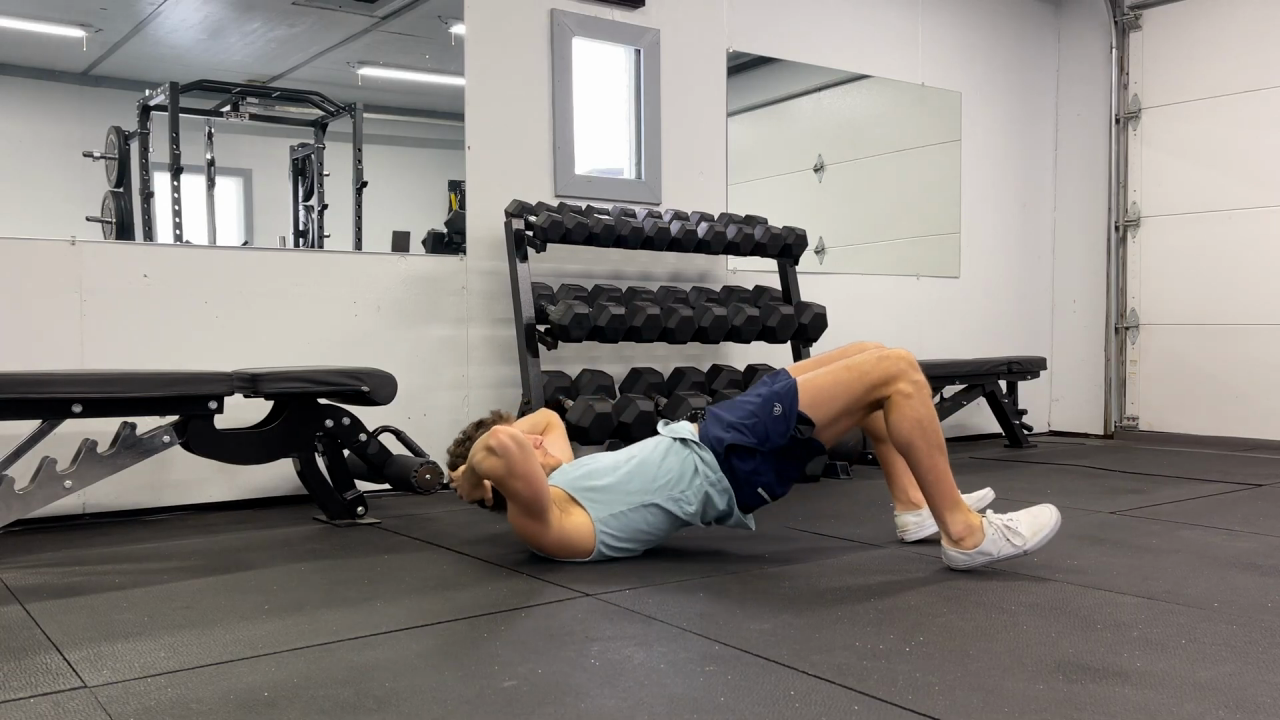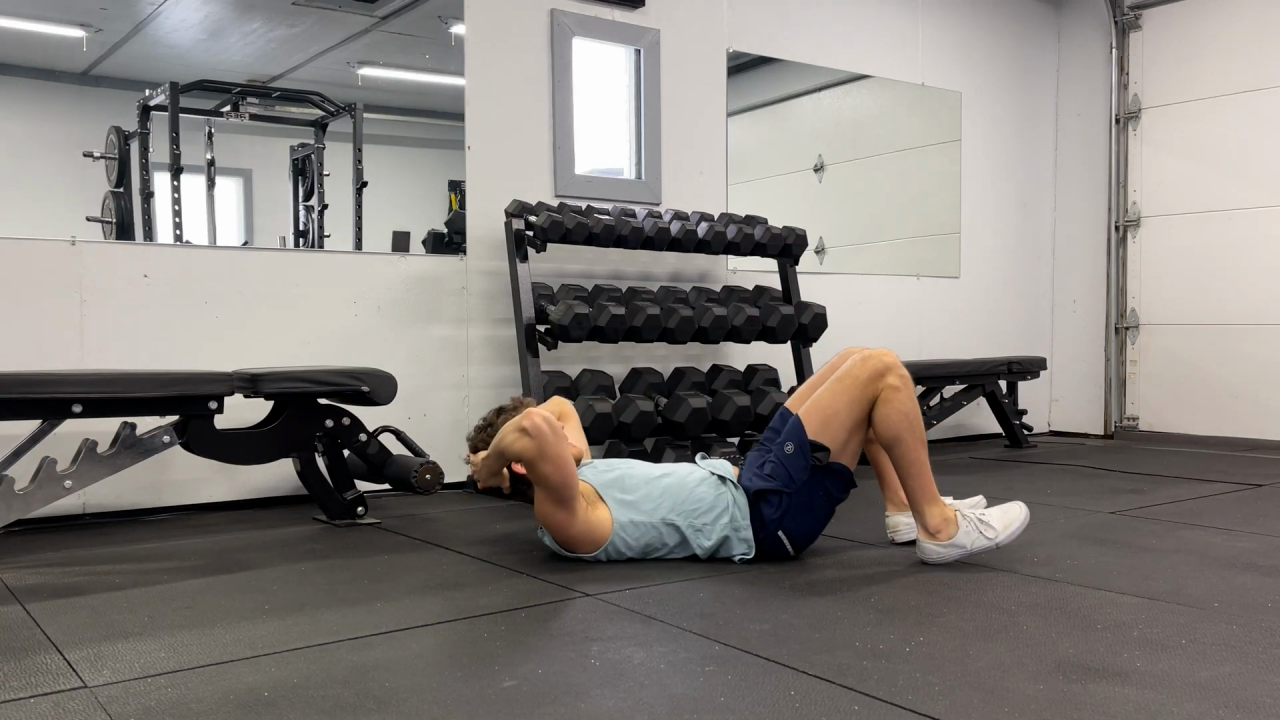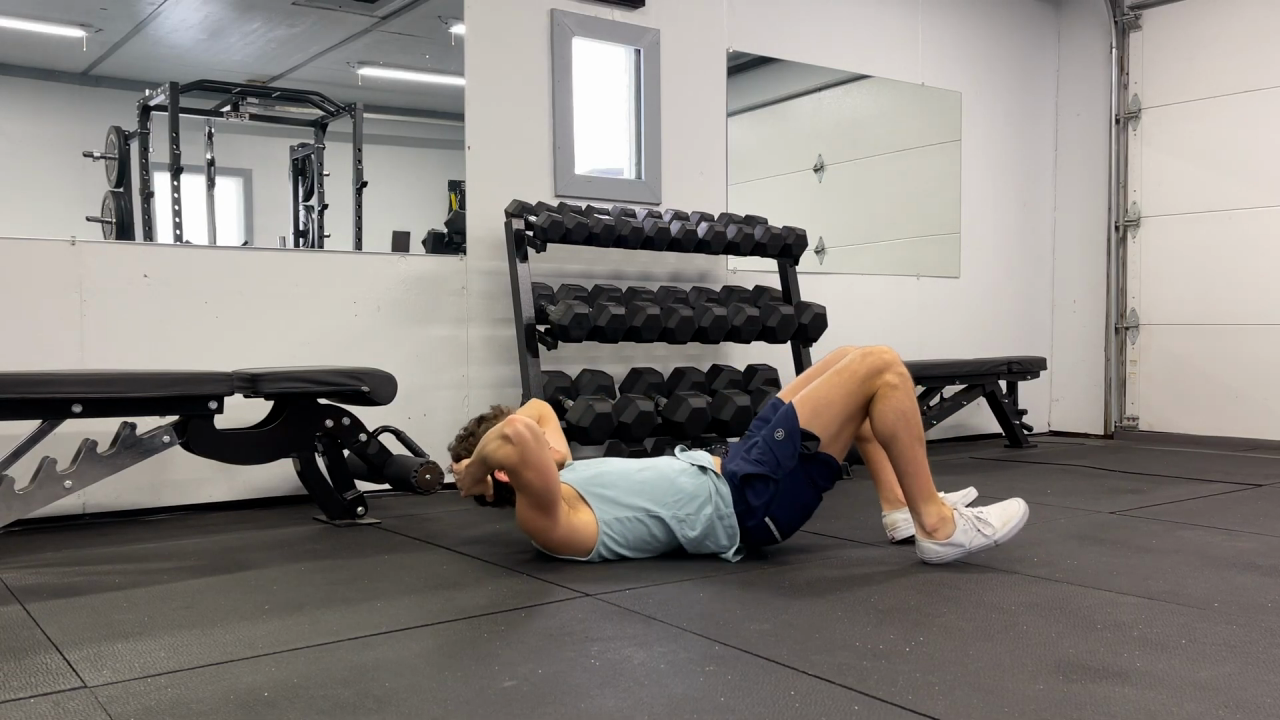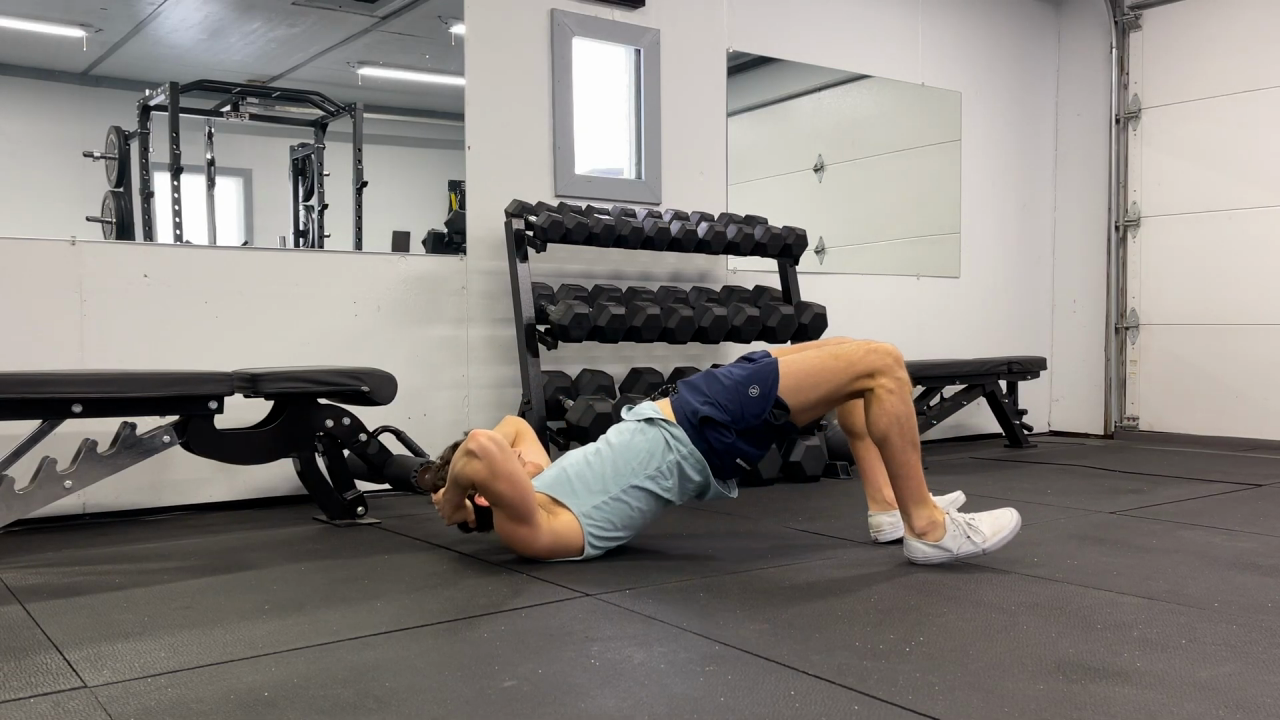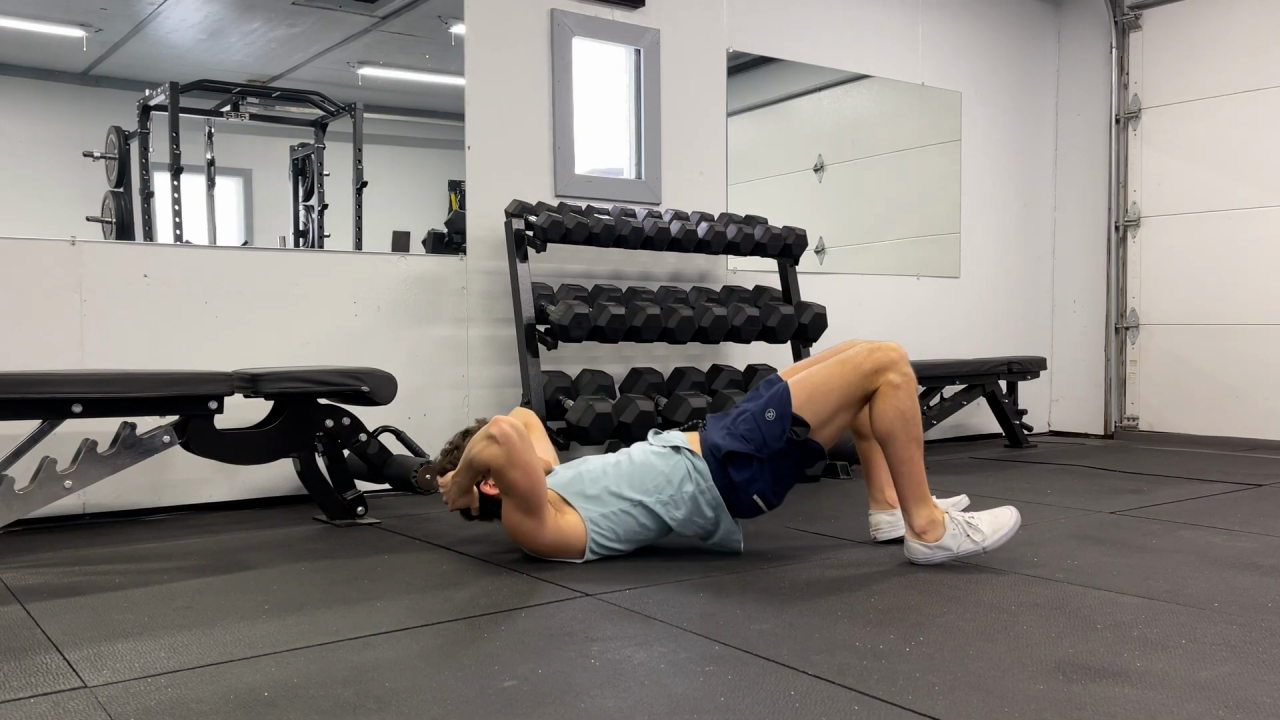
dt=1s
person 1, frame 1
left shoulder: (562, 481)
right shoulder: (541, 524)
left elbow: (548, 415)
right elbow: (503, 446)
left wrist: (477, 458)
right wrist: (473, 471)
left hip: (718, 434)
right hip: (733, 459)
left knee: (870, 359)
right knee: (899, 372)
left ankle: (916, 508)
right ankle: (964, 533)
person 1, frame 2
left shoulder: (577, 481)
right shoulder: (564, 516)
left elbow: (557, 405)
right elbow: (534, 427)
right wrist: (489, 466)
left hip: (743, 478)
right hip: (765, 511)
left knee: (860, 367)
right knee: (882, 370)
left ankle: (906, 512)
right ankle: (939, 527)
person 1, frame 3
left shoulder: (561, 484)
right shoulder: (547, 521)
left elbow: (536, 408)
right elbow: (518, 433)
left wrist: (492, 454)
right wrist: (473, 471)
left hip: (732, 469)
right hip: (750, 495)
left knee: (851, 363)
right knee: (882, 369)
left ankle: (904, 509)
right ankle: (939, 527)
person 1, frame 4
left shoulder: (536, 489)
right shoulder: (527, 530)
left elbow: (512, 424)
right elbow: (482, 447)
right wrist: (450, 497)
left hip: (694, 416)
left knee: (849, 355)
right knee: (882, 364)
left ankle: (889, 509)
right ankle: (927, 528)
person 1, frame 5
left shoulder: (550, 488)
right shoulder: (535, 527)
left elbow: (524, 416)
right elbow: (503, 434)
left wrist: (461, 463)
right wrist: (458, 486)
left hip: (718, 449)
right hip: (731, 468)
left knee: (858, 357)
right knee: (887, 363)
left ankle: (891, 509)
right ankle: (928, 528)
